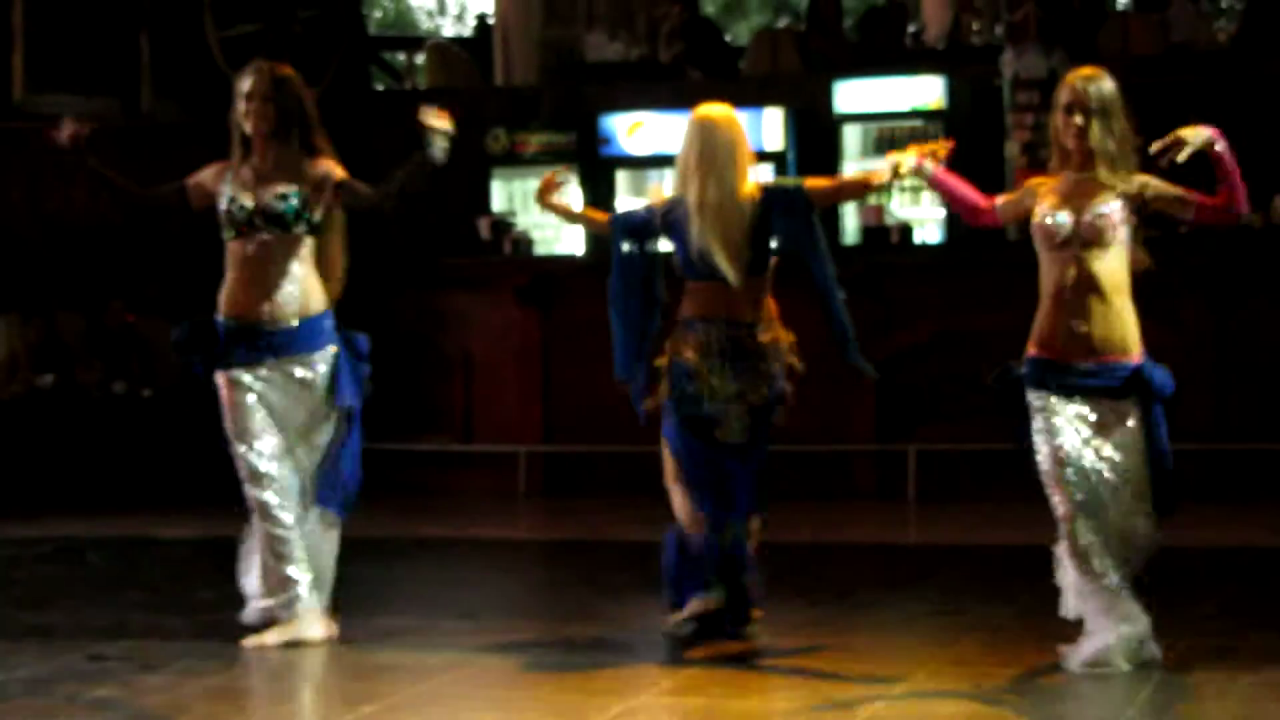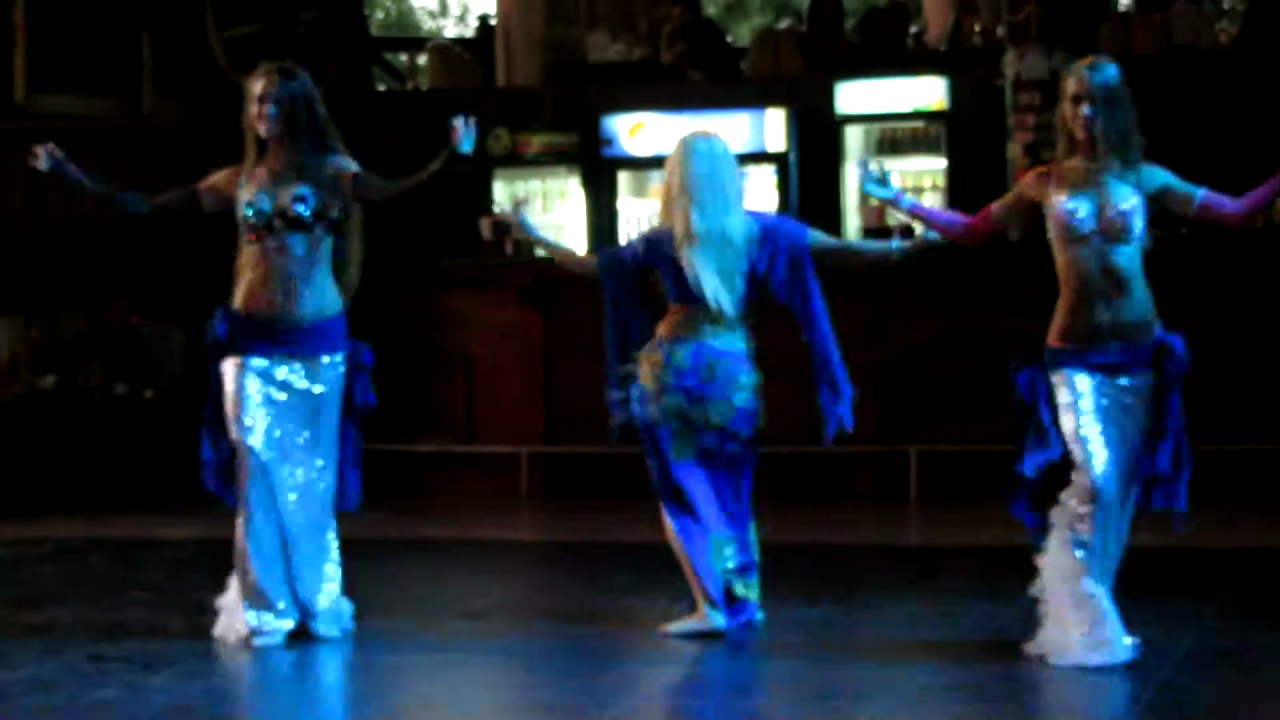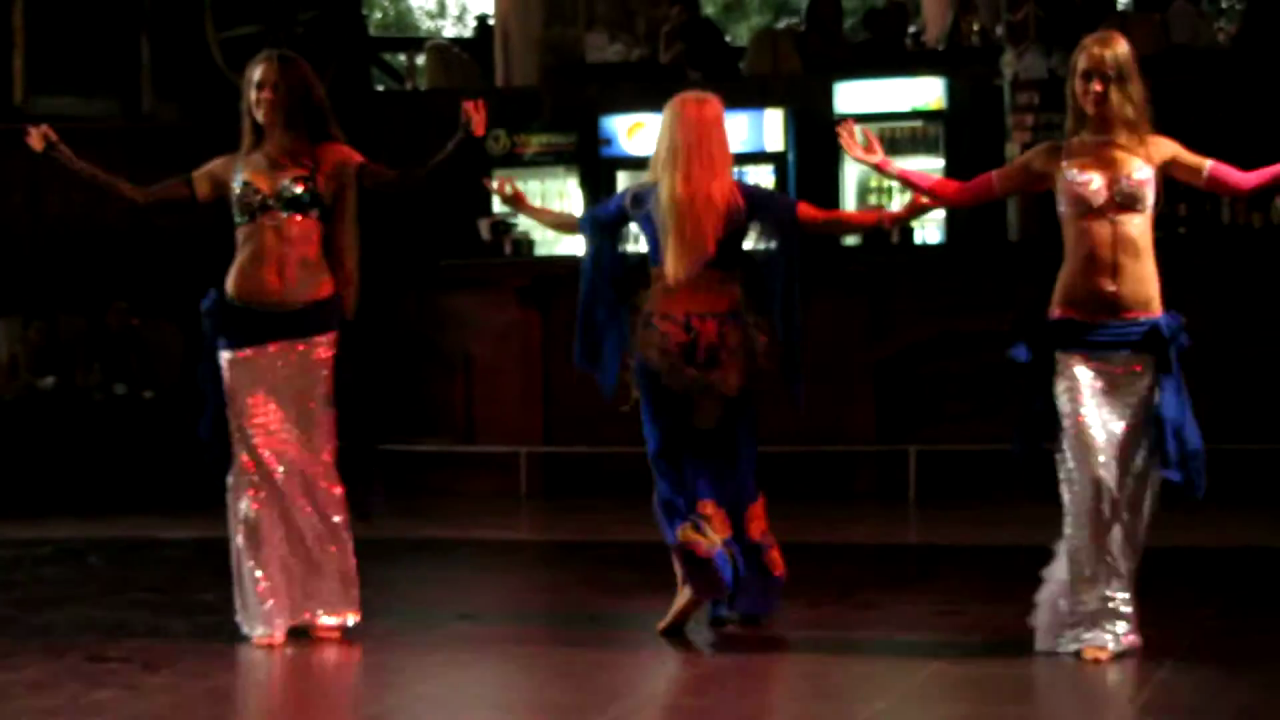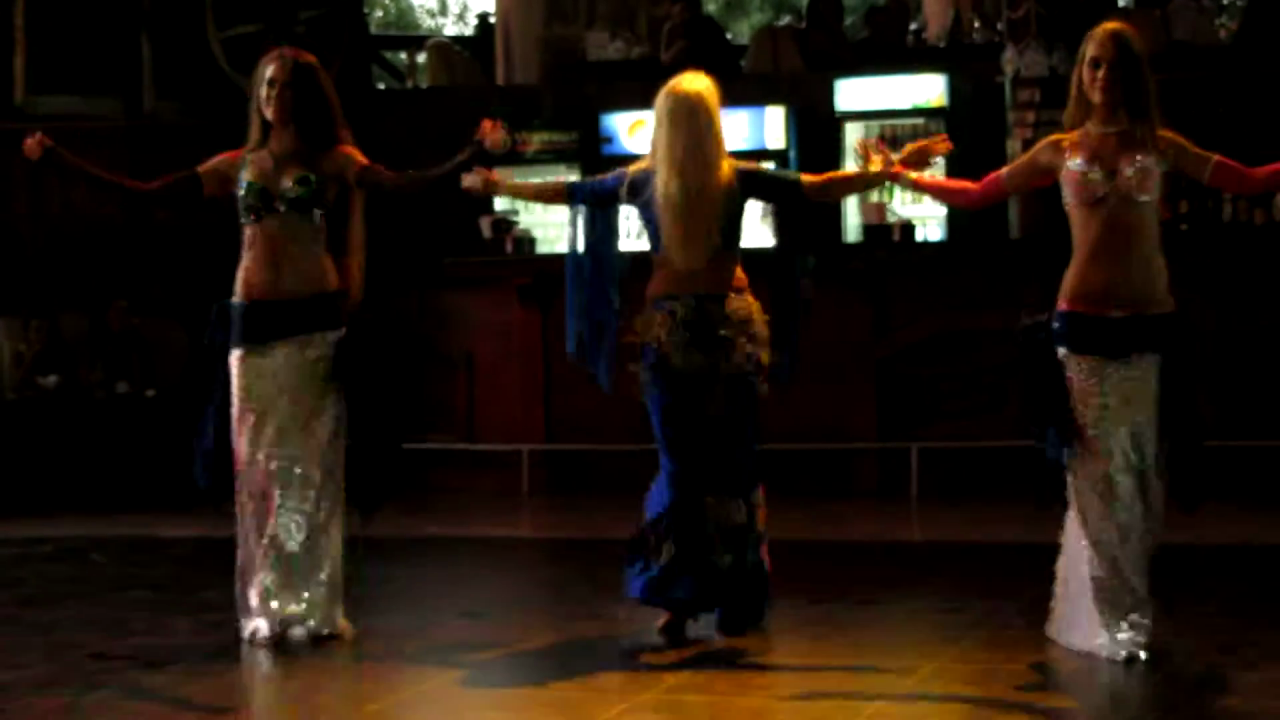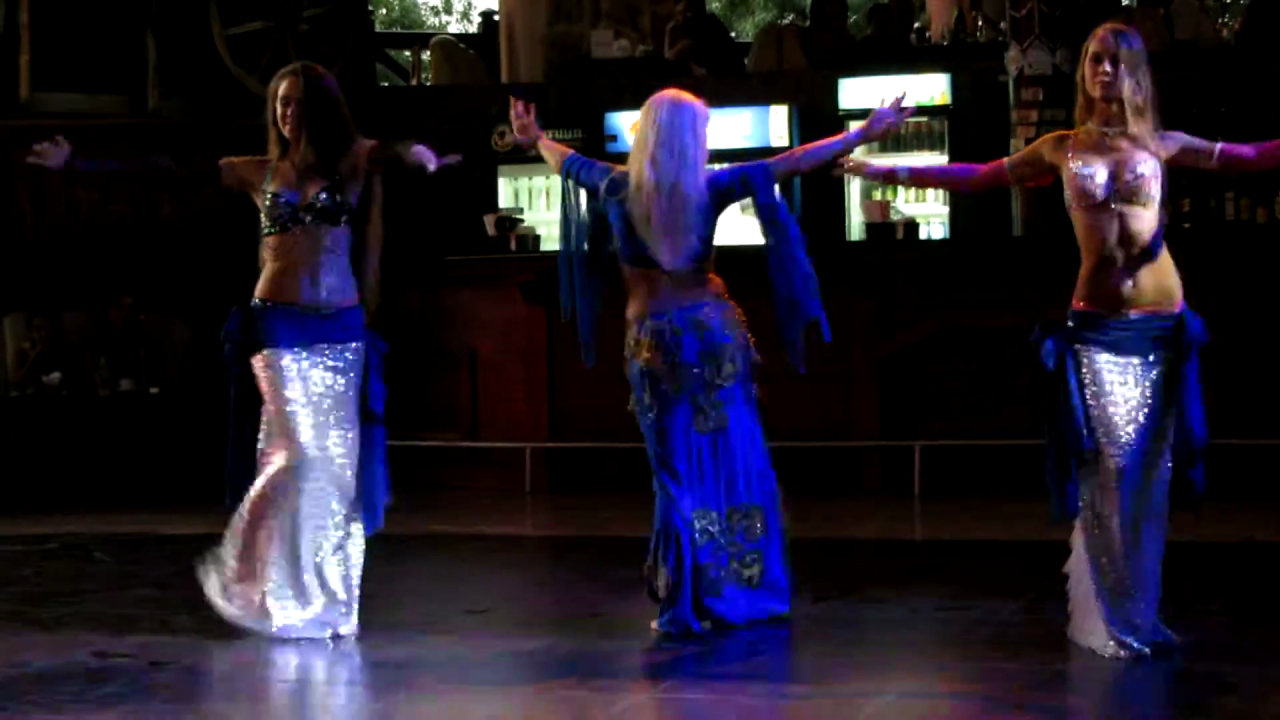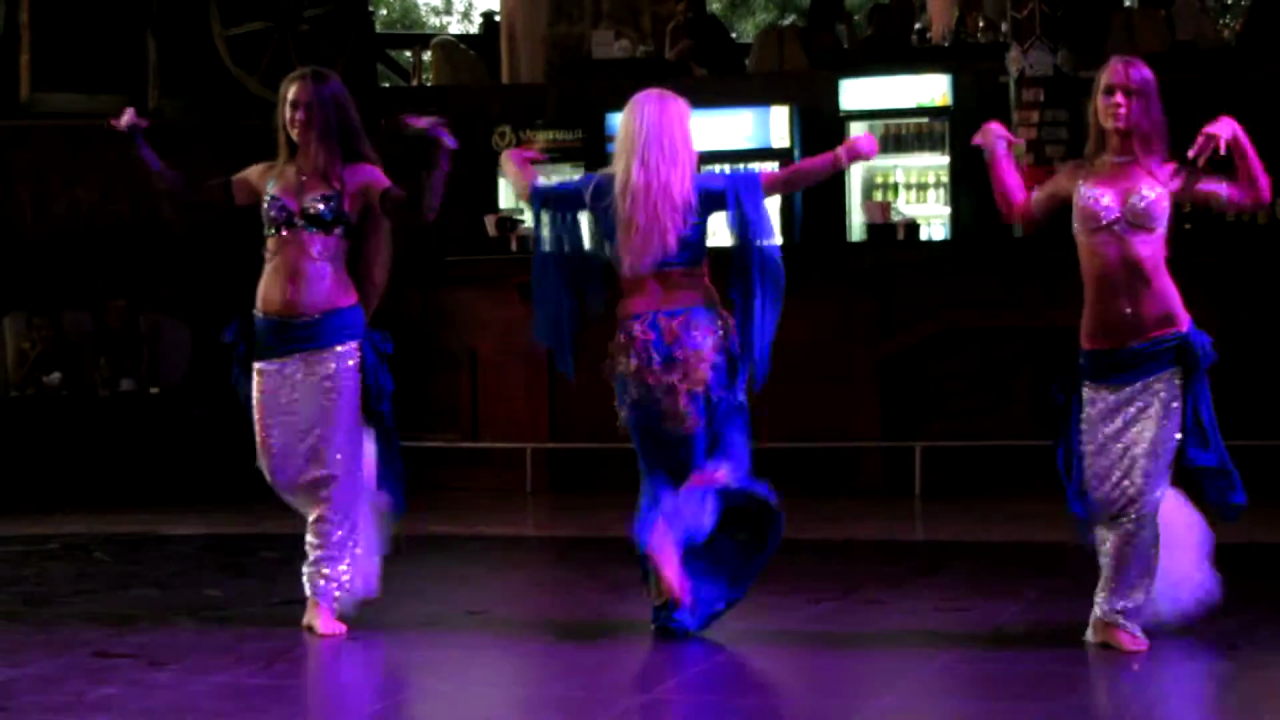
dt=0.4s
person 1, frame 1
left shoulder: (1132, 189)
right shoulder: (1037, 191)
left elbow: (1229, 212)
right elbow: (987, 212)
left wrist: (1217, 147)
right wrist: (931, 172)
left hip: (1121, 374)
right hip: (1051, 374)
left knee: (1126, 522)
right knee: (1076, 512)
left ankle: (1112, 621)
right ankle: (1114, 632)
person 1, frame 2
left shoulder: (1144, 177)
right shoulder: (1045, 184)
right elbow: (970, 229)
right wrist: (893, 197)
left hip: (1141, 355)
right hip: (1074, 357)
left knee: (1119, 493)
right knee: (1093, 484)
left ankle: (1090, 619)
right ankle: (1085, 627)
person 1, frame 3
left shoulder: (1154, 150)
right shoulder: (1052, 157)
right elbow: (962, 194)
right wrist: (886, 166)
left hip: (1143, 331)
right hip: (1076, 331)
left knee: (1133, 478)
right knee: (1092, 475)
left ankle: (1112, 613)
right ankle: (1091, 619)
person 1, frame 4
left shoulder: (1159, 145)
right shoulder: (1058, 150)
right elbow: (975, 195)
right wrist: (902, 175)
left hip: (1150, 321)
right hip: (1083, 321)
left knee: (1141, 469)
right knee: (1099, 469)
left ankle: (1121, 611)
right ankle: (1111, 620)
person 1, frame 5
left shoulder: (1159, 144)
right shoulder: (1060, 148)
right elbow: (977, 177)
right wrist: (894, 173)
left hip: (1161, 322)
right hip: (1096, 325)
left knee: (1148, 469)
right knee: (1106, 469)
left ankle: (1135, 612)
right ankle: (1112, 618)
person 1, frame 6
left shoulder: (1169, 174)
right shoulder: (1077, 174)
left elbow: (1255, 199)
right elbow: (1018, 212)
left wrist: (1234, 134)
right wrist: (996, 149)
left hip: (1164, 346)
right hip: (1102, 353)
left knee: (1145, 485)
right knee: (1110, 486)
left ankle: (1120, 610)
right ankle: (1121, 609)
person 2, frame 1
left shoulder: (315, 171)
right shoulder: (218, 178)
right elbow: (136, 199)
right wrist: (86, 157)
left hip: (307, 338)
right hip: (238, 341)
left knee: (309, 473)
right knee: (261, 476)
left ankle: (301, 602)
right ankle: (295, 607)
person 2, frame 2
left shoulder: (330, 170)
right shoulder: (236, 180)
left elbow: (387, 191)
right elbow: (148, 209)
left wrist: (449, 159)
right wrist: (70, 173)
left hip: (319, 337)
right hip: (252, 338)
left knee: (312, 474)
right knee: (255, 471)
left ankle: (316, 603)
right ankle: (267, 608)
person 2, frame 3
left shoulder: (330, 158)
right shoulder: (230, 168)
left elbow: (406, 183)
right elbow: (144, 198)
left wrist: (464, 141)
right wrist: (63, 156)
left hip: (312, 324)
right hip: (246, 325)
left knee: (313, 463)
right knee: (257, 466)
left ankle: (325, 604)
right ankle: (270, 608)
person 2, frame 4
left shoulder: (334, 160)
right shoulder: (237, 164)
left elbow: (408, 184)
right elbow: (150, 193)
left wrist: (472, 153)
right wrist: (61, 159)
left hip: (316, 320)
right hip: (255, 322)
left knee: (311, 459)
right knee: (260, 464)
left ankle: (315, 605)
right ankle: (270, 607)
person 2, frame 5
left shoulder: (354, 161)
right shoulder: (258, 172)
left elbow: (399, 153)
left wrist: (421, 153)
right wrist: (77, 163)
left hip: (342, 328)
right hip: (279, 326)
left knee: (334, 464)
right knee: (297, 457)
left ankle: (320, 601)
right ankle: (265, 595)
person 2, frame 6
left shoulder: (358, 175)
right shoulder: (265, 176)
left elbow: (422, 214)
right elbow: (189, 198)
left wrist: (441, 151)
right wrist: (141, 143)
left hip: (336, 331)
right hip: (275, 334)
left knee: (337, 465)
right knee: (283, 463)
left ankle: (325, 598)
person 3, frame 1
left shoulder: (674, 211)
right shoulder: (765, 201)
left elbow: (608, 225)
right elbow: (843, 191)
left wrist: (556, 206)
left hip: (699, 346)
right hip: (758, 349)
left knee: (688, 468)
right knee: (742, 475)
left ankle: (709, 585)
right ankle: (735, 602)
person 3, frame 2
left shoulder: (662, 239)
right shoulder: (759, 230)
left elbow: (589, 267)
right elbow: (842, 248)
left wrist: (529, 235)
right wrist: (906, 245)
left hip: (673, 366)
right hip: (733, 369)
left knee: (679, 492)
right knee: (729, 490)
left ankle: (712, 605)
right ankle: (740, 597)
person 3, frame 3
left shoulder: (644, 197)
right shoulder: (739, 196)
left elbow: (578, 224)
right elbow: (824, 222)
left wrist: (523, 207)
right wrist: (900, 215)
left hip: (663, 337)
right hip: (726, 336)
left knee: (675, 464)
right knee: (732, 463)
left ankle: (694, 577)
right ankle: (744, 594)
person 3, frame 4
left shoulder: (641, 180)
right shoulder: (734, 177)
left elbow: (567, 191)
right elbow: (820, 189)
left wrist: (498, 186)
right wrist: (895, 167)
left hip: (667, 325)
right hip: (730, 323)
left knee: (683, 460)
right knee: (733, 460)
left ankle: (682, 598)
right ankle: (739, 602)
person 3, frame 5
left shoulder: (615, 186)
right shoulder: (710, 187)
left elbow: (564, 159)
right elbow: (790, 163)
left wrist: (534, 136)
right wrist: (865, 133)
left hip: (653, 339)
right hip: (714, 327)
left knee: (678, 474)
right knee: (738, 460)
left ankle: (683, 609)
right ankle: (751, 594)
person 3, frame 6
left shoulder: (603, 189)
right shoulder: (699, 189)
left elbow: (531, 191)
right elbow: (784, 179)
left wrist: (512, 163)
right wrist: (845, 154)
left hip: (638, 340)
right hip: (701, 332)
left knee: (661, 471)
right knee: (716, 457)
left ankle: (672, 605)
right ankle: (674, 531)
